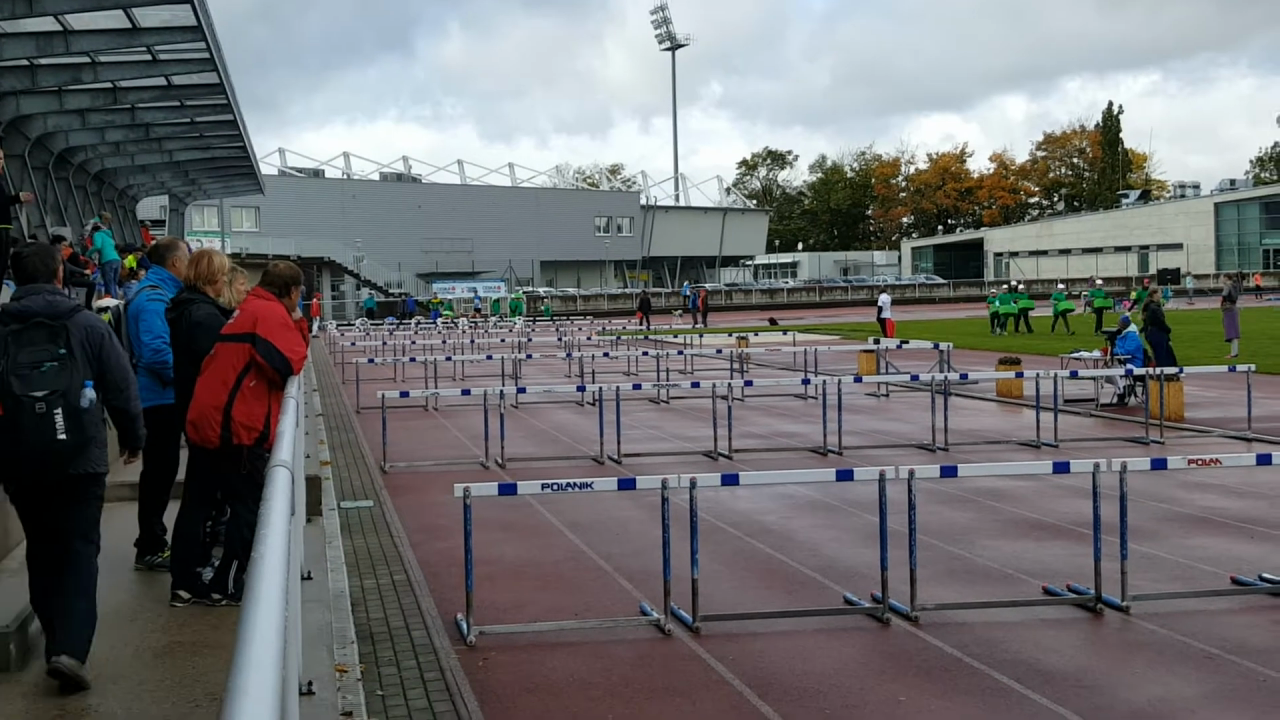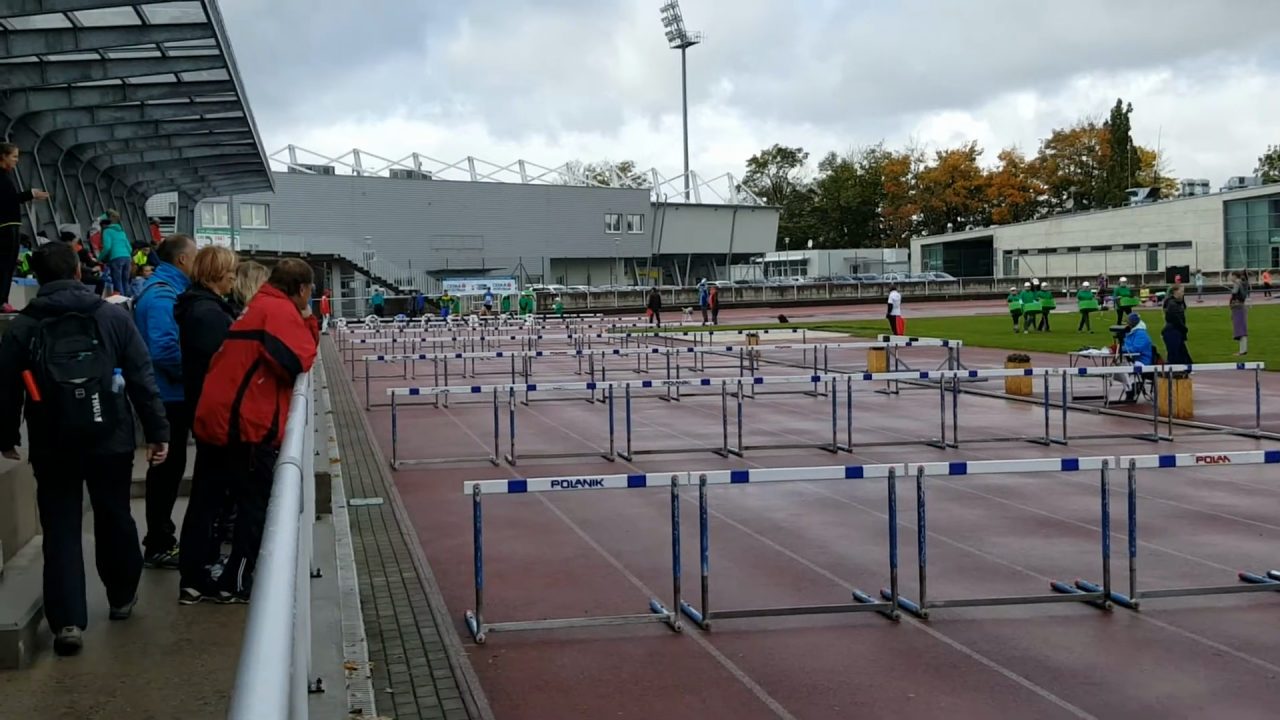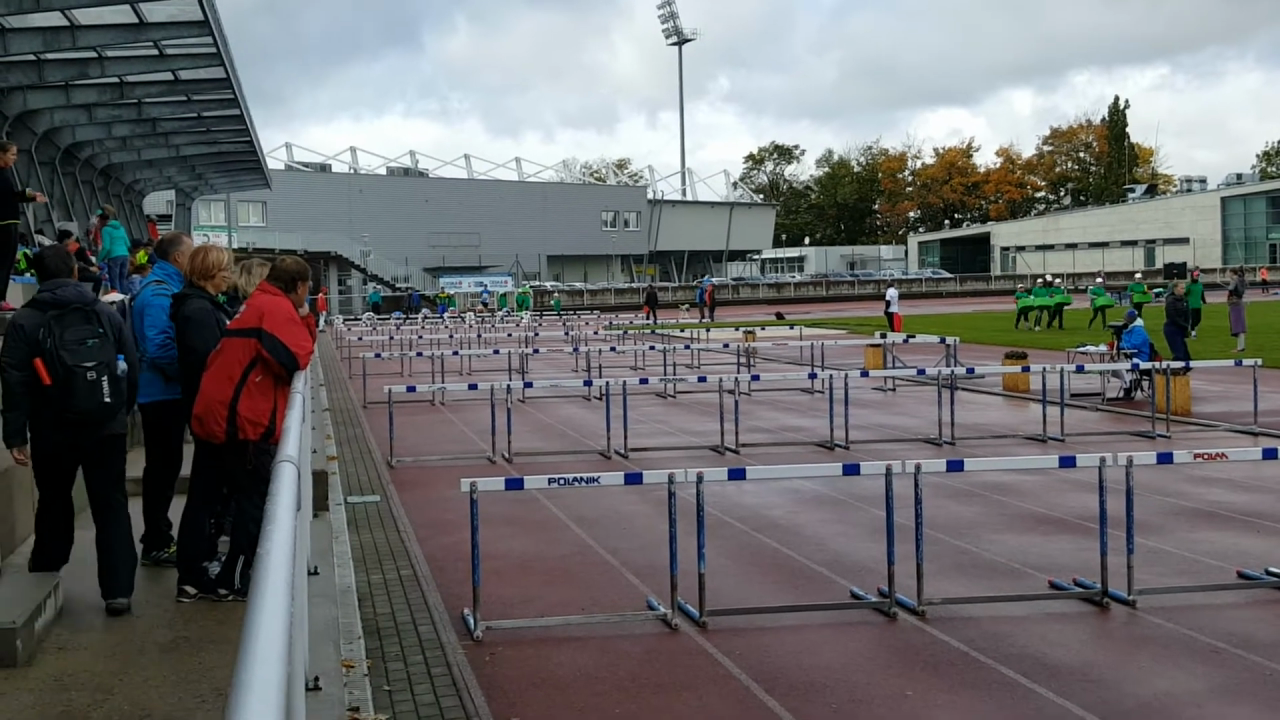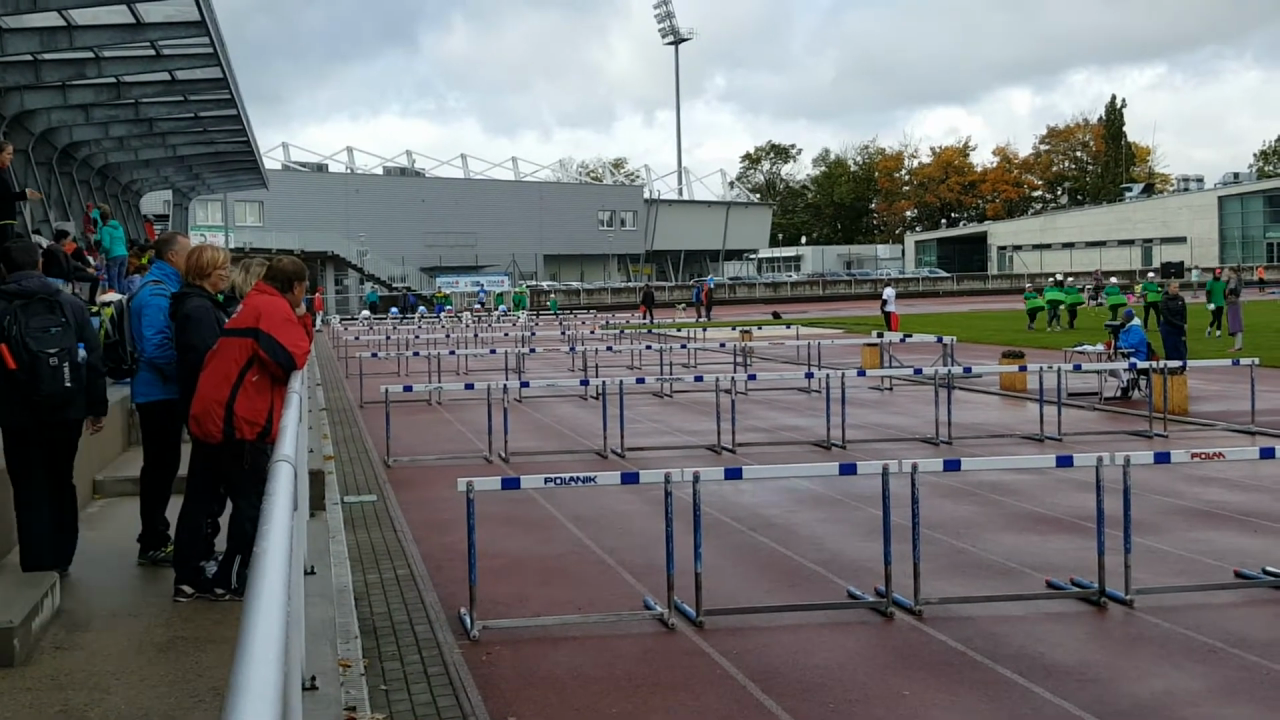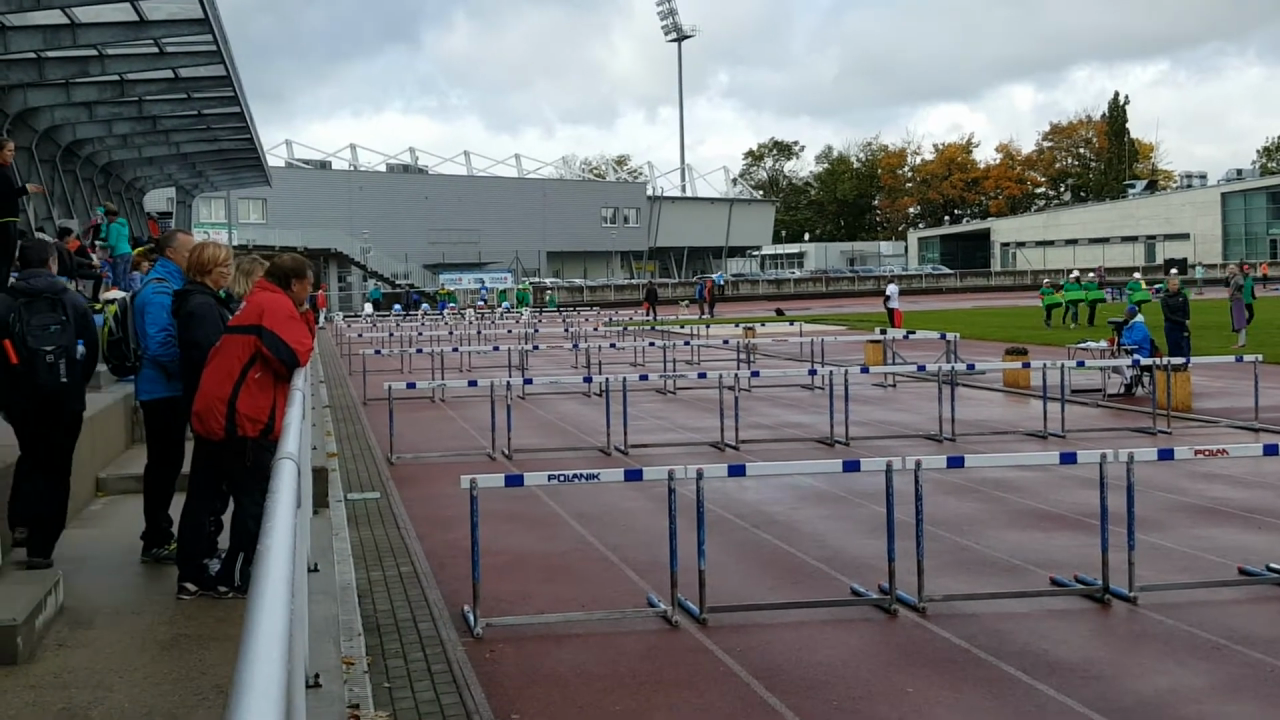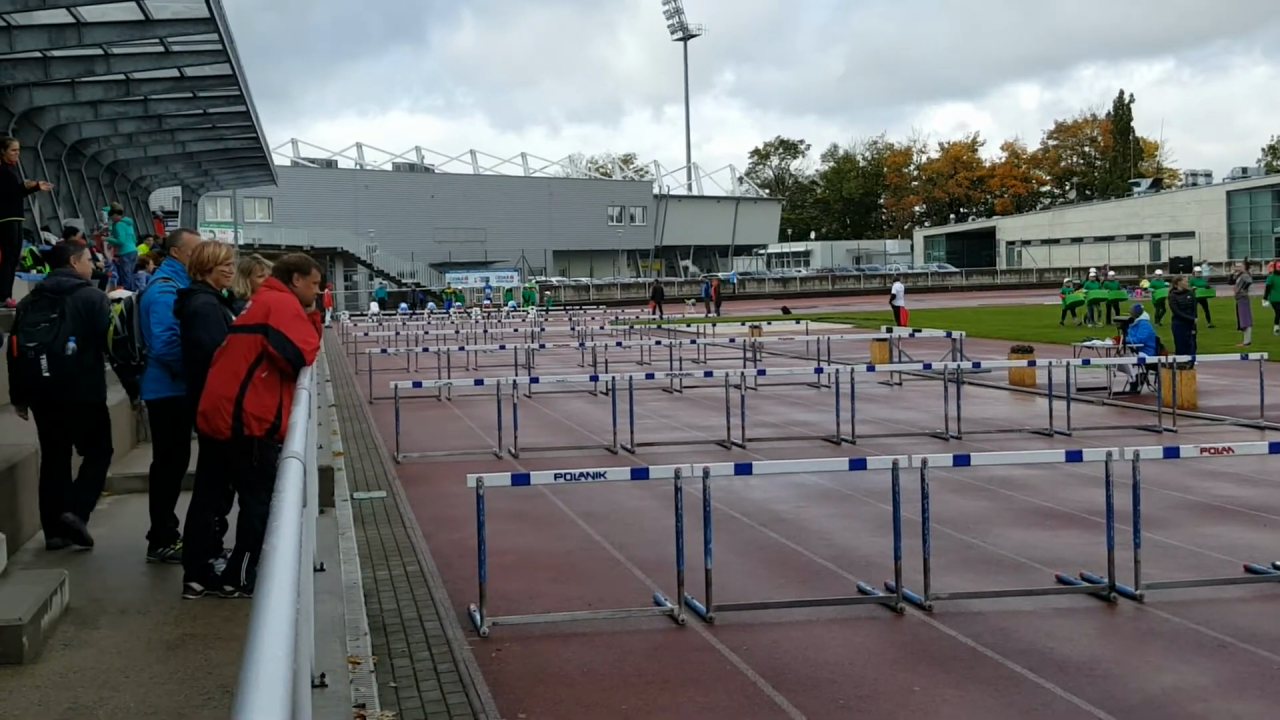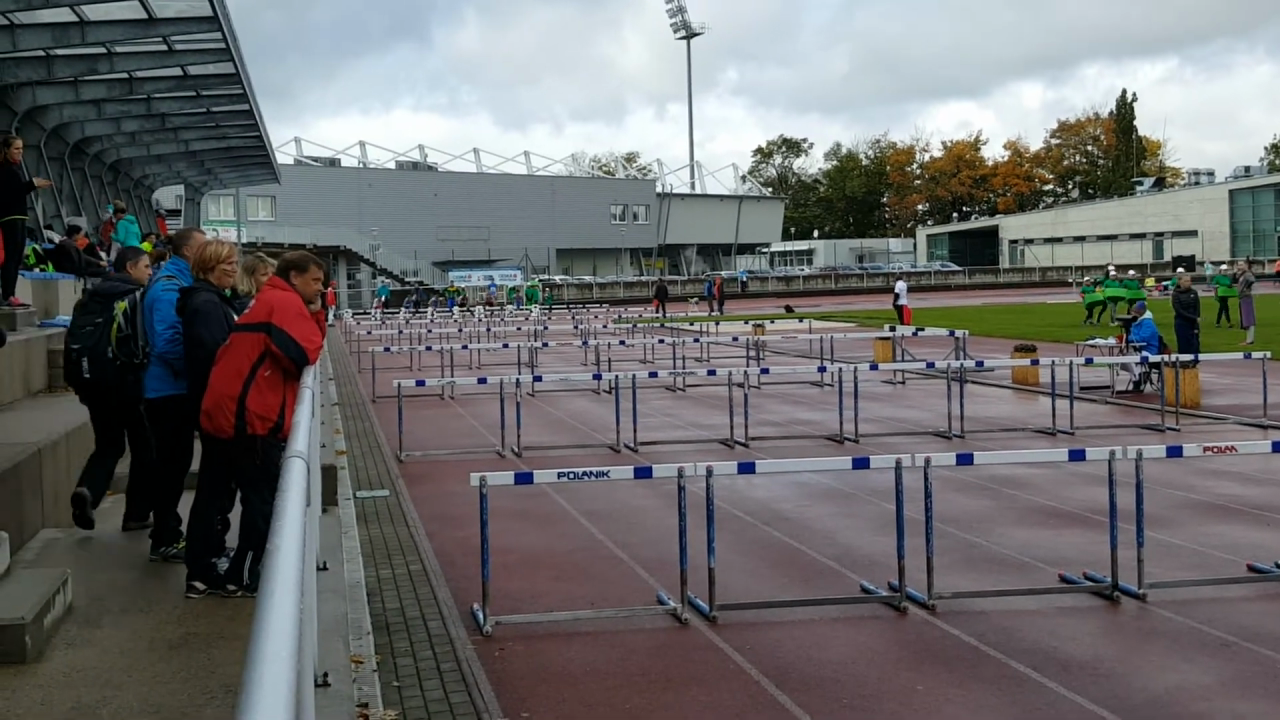
dt=0.5s
person 1, frame 1
right shoulder: (89, 326)
right elbow: (122, 393)
right wrist: (132, 439)
right hip: (81, 463)
left knee: (43, 551)
right knee: (80, 554)
left ankle: (58, 638)
right ankle: (68, 649)
person 1, frame 2
right shoulder: (114, 317)
right elbow: (141, 380)
right wrist: (157, 431)
left hip: (52, 448)
right hip: (111, 441)
left knee: (61, 532)
right knee: (115, 520)
left ankle: (68, 621)
right ankle: (122, 597)
person 1, frame 3
right shoulder: (106, 314)
right elbow: (130, 369)
right wrist: (120, 413)
left hip: (52, 430)
right hip: (106, 427)
left knee: (54, 501)
right knee: (112, 507)
left ankle: (46, 570)
right ankle: (118, 590)
person 1, frame 4
right shoulder: (71, 304)
right elbow: (94, 358)
right wrist: (97, 406)
right hip: (67, 410)
left knee: (30, 491)
right knee: (60, 482)
left ankle: (38, 568)
right ankle: (59, 558)
person 1, frame 5
right shoulder: (74, 302)
right elbow: (91, 352)
right hip: (66, 401)
left knee: (29, 461)
right knee: (56, 471)
right ankle: (40, 548)
person 1, frame 6
left shoulder: (30, 301)
right shoulder: (91, 297)
left elbow: (14, 350)
left wrist: (18, 395)
right wrist: (133, 385)
left hip: (41, 392)
right hip: (81, 392)
left knee: (53, 458)
right knee: (97, 454)
left ankle: (55, 530)
right ankle: (74, 514)
person 1, frame 7
left shoulder: (88, 299)
right shoulder: (139, 299)
left elbow: (73, 344)
right elbow: (147, 347)
left wrist: (80, 386)
left hip: (97, 388)
right hip: (132, 387)
left knee: (107, 447)
right knee: (142, 451)
left ankle: (86, 490)
right ankle: (136, 515)
person 2, frame 1
left shoulder: (189, 309)
right shoulder: (204, 315)
left knee: (203, 489)
right knee: (201, 492)
left ankle: (196, 562)
right ankle: (184, 582)
person 2, frame 2
left shoulder: (203, 307)
right shoulder: (208, 312)
left knee: (213, 488)
right knee: (209, 490)
left ankle: (204, 563)
right ankle: (194, 578)
person 2, frame 3
left shoulder: (206, 305)
right shoulder: (198, 310)
right elbow: (207, 363)
left knee: (212, 486)
right knee: (206, 489)
left ankle: (203, 559)
right ankle: (192, 577)
person 2, frame 4
left shoulder: (205, 304)
right shoulder: (198, 308)
right elbow: (206, 361)
left knee: (210, 485)
right knee: (204, 488)
left ankle: (200, 558)
right ankle: (188, 575)
person 2, frame 5
left shoulder: (209, 302)
right shoulder: (201, 306)
right elbow: (210, 358)
left knee: (212, 482)
right knee: (206, 485)
left ankle: (204, 555)
right ankle: (192, 573)
person 2, frame 6
left shoulder: (213, 301)
right shoulder: (204, 306)
right elbow: (212, 358)
left knee: (218, 481)
right knee: (212, 485)
left ankle: (211, 554)
right ankle: (198, 571)
person 2, frame 7
left shoulder: (216, 300)
right shoulder: (205, 304)
right elbow: (214, 358)
right wrist: (231, 402)
left hip: (222, 404)
right hip: (217, 405)
left knee: (221, 480)
right knee: (216, 483)
left ankle: (213, 554)
right ankle: (201, 570)
person 3, frame 1
left shoulder: (249, 309)
right shoulder: (271, 313)
right elbow: (288, 364)
left wrist: (297, 325)
right wrist: (297, 324)
left hip: (212, 421)
right hip: (237, 426)
right knee: (249, 507)
right ankle: (226, 587)
person 3, frame 2
left shoulder: (260, 305)
right shoulder: (281, 310)
right elbow: (299, 362)
left wrist: (306, 322)
right wrist: (307, 324)
left hip: (220, 417)
right hip: (246, 422)
right knee: (257, 504)
right ankle: (235, 584)
person 3, frame 3
left shoulder: (257, 304)
right shoulder: (278, 308)
right elbow: (295, 360)
left wrist: (304, 321)
right wrist: (305, 321)
left hip: (219, 416)
right hip: (243, 420)
right knee: (254, 502)
right ankle: (233, 582)
person 3, frame 4
left shoulder: (255, 304)
right shoulder: (274, 309)
right elbow: (292, 360)
left wrist: (301, 322)
right wrist: (301, 321)
left hip: (217, 416)
right hip: (240, 420)
left knee: (245, 500)
right knee: (251, 503)
left ankle: (195, 577)
right ankle: (230, 582)
person 3, frame 5
left shoulder: (258, 302)
right shoulder: (277, 306)
left elbow: (291, 350)
right elbow: (294, 358)
left wrist: (304, 317)
right wrist: (303, 319)
left hip: (219, 413)
right hip: (242, 419)
left knee: (230, 497)
right knee: (253, 502)
left ankle: (202, 575)
right ankle: (233, 580)
person 3, frame 6
left shoulder: (264, 301)
right shoulder: (283, 304)
right elbow: (300, 356)
left wrist: (312, 316)
right wrist: (311, 318)
left hip: (223, 412)
right hip: (248, 417)
left knee: (214, 496)
right knee: (260, 501)
left ankle: (199, 575)
right ankle: (238, 579)
person 3, frame 7
left shoulder: (268, 300)
right shoulder: (287, 303)
right elbow: (303, 355)
left wrist: (316, 315)
right wrist: (315, 316)
left hip: (225, 412)
right hip: (251, 417)
left knee: (214, 496)
right knee: (263, 500)
left ankle: (201, 574)
right ankle: (241, 578)
person 4, frame 1
left shoulder: (159, 292)
right shoulder: (155, 298)
right elbow: (156, 352)
left hip: (161, 396)
right hip: (160, 397)
left knee: (162, 470)
right knee: (159, 471)
left ankle: (153, 541)
right ankle: (150, 549)
person 4, frame 2
left shoulder: (168, 289)
right shoulder: (163, 295)
right elbow: (165, 350)
left hip: (170, 393)
right hip: (167, 395)
left knee: (170, 467)
right knee: (167, 469)
left ankle: (162, 538)
right ankle: (158, 546)
person 4, frame 3
left shoulder: (166, 287)
right shoulder: (160, 293)
right elbow: (160, 348)
left wrist: (184, 377)
left hip: (166, 391)
right hip: (162, 392)
left knee: (166, 465)
right knee: (163, 466)
left ankle: (159, 536)
right ankle: (156, 545)
person 4, frame 4
left shoulder: (164, 288)
right shoulder: (157, 293)
right elbow: (157, 348)
left hip: (163, 391)
right hip: (160, 392)
left knee: (163, 464)
right knee: (160, 466)
left ankle: (156, 536)
right ankle: (152, 544)
person 4, frame 5
left shoulder: (169, 285)
right shoulder: (161, 291)
right elbow: (161, 346)
left wrist: (187, 374)
left hip: (167, 389)
right hip: (164, 390)
left knee: (166, 462)
right knee: (164, 464)
left ankle: (159, 534)
right ankle: (156, 542)
person 4, frame 6
left shoulder: (176, 285)
right shoulder: (166, 290)
right elbow: (166, 346)
left hip: (173, 388)
right hip: (169, 389)
left knee: (173, 462)
right knee: (170, 463)
left ankle: (166, 533)
right ankle: (161, 541)
person 4, frame 7
left shoulder: (178, 283)
right shoulder: (170, 288)
right elbow: (168, 344)
left hip: (173, 387)
right hip: (171, 388)
left knee: (175, 461)
right knee: (172, 462)
left ankle: (168, 532)
right ankle: (164, 540)
